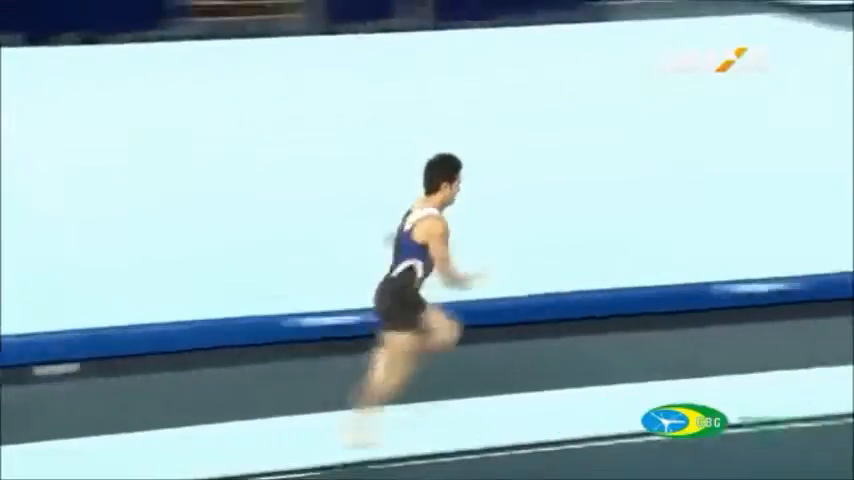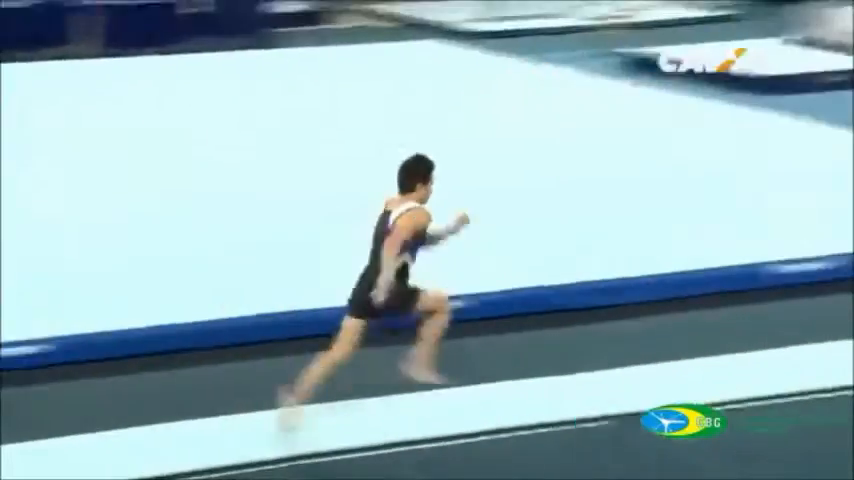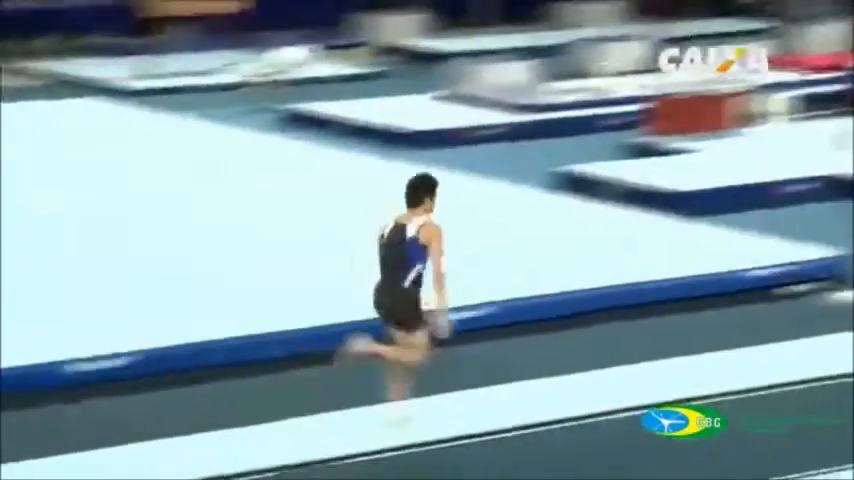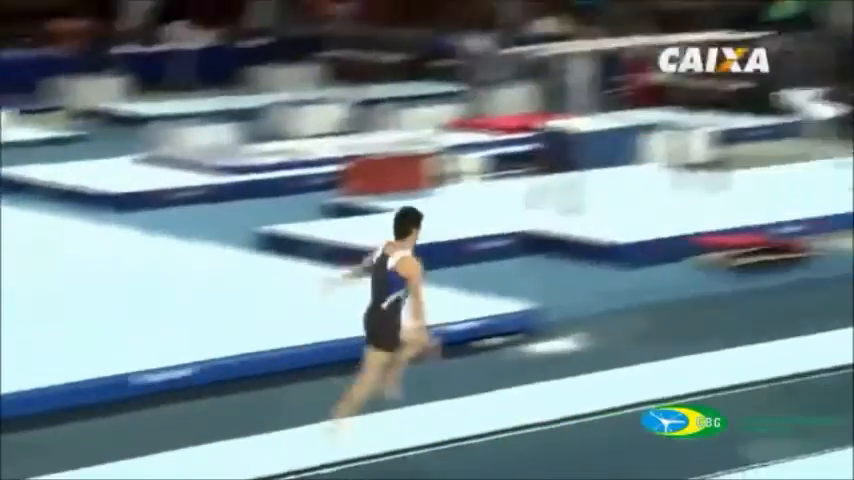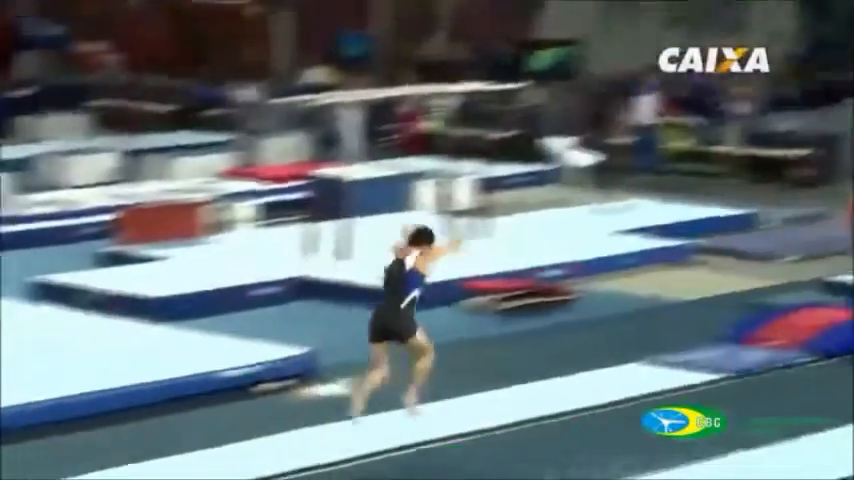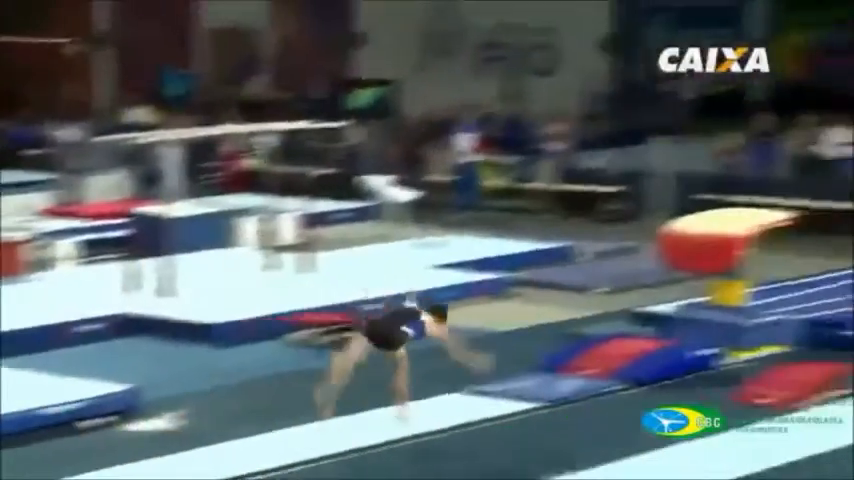
dt=0.3s
person 1, frame 1
left shoulder: (418, 208)
right shoulder: (435, 224)
right elbow: (445, 272)
right wrist: (464, 279)
left hip: (392, 290)
right hip: (399, 300)
left knee: (448, 333)
right knee: (397, 367)
left ankle: (384, 356)
right ankle: (361, 426)
person 1, frame 2
left shoulder: (389, 206)
right shoulder: (418, 216)
right elbow: (392, 243)
left wrist: (451, 229)
right wrist: (384, 283)
left hip: (365, 287)
right hip: (389, 290)
left knee: (339, 351)
right knee: (442, 306)
left ankle: (294, 400)
right ankle: (420, 364)
person 1, frame 3
left shoulder: (392, 224)
right shoulder: (430, 229)
right elbow: (437, 270)
right wrist: (440, 308)
left hip: (383, 295)
right hip: (403, 299)
left knee: (408, 350)
right knee: (417, 356)
left ankle: (396, 402)
right ankle: (366, 348)
person 1, frame 4
left shoulder: (382, 250)
right shoulder: (410, 264)
left elbow: (361, 269)
right elbow: (416, 302)
left wrist: (343, 278)
right wrist: (422, 330)
left hip: (373, 317)
right hip: (385, 323)
left knee: (420, 339)
right knee: (369, 379)
left ankle: (389, 378)
right ankle: (338, 424)
person 1, frame 5
left shoulder: (397, 255)
right shoulder: (424, 258)
right elbow: (451, 246)
left wrist: (408, 234)
left hip: (378, 319)
right hip: (400, 319)
left knee: (379, 370)
right knee: (427, 353)
left ankle: (358, 401)
right ankle: (412, 394)
person 1, frame 6
left shoulder: (412, 310)
right shoulder: (434, 325)
right elbow: (455, 348)
right wrist: (476, 359)
left hip: (374, 326)
right hip: (393, 333)
left knee: (350, 358)
right knee: (403, 367)
left ankle: (327, 389)
right ankle: (402, 407)
